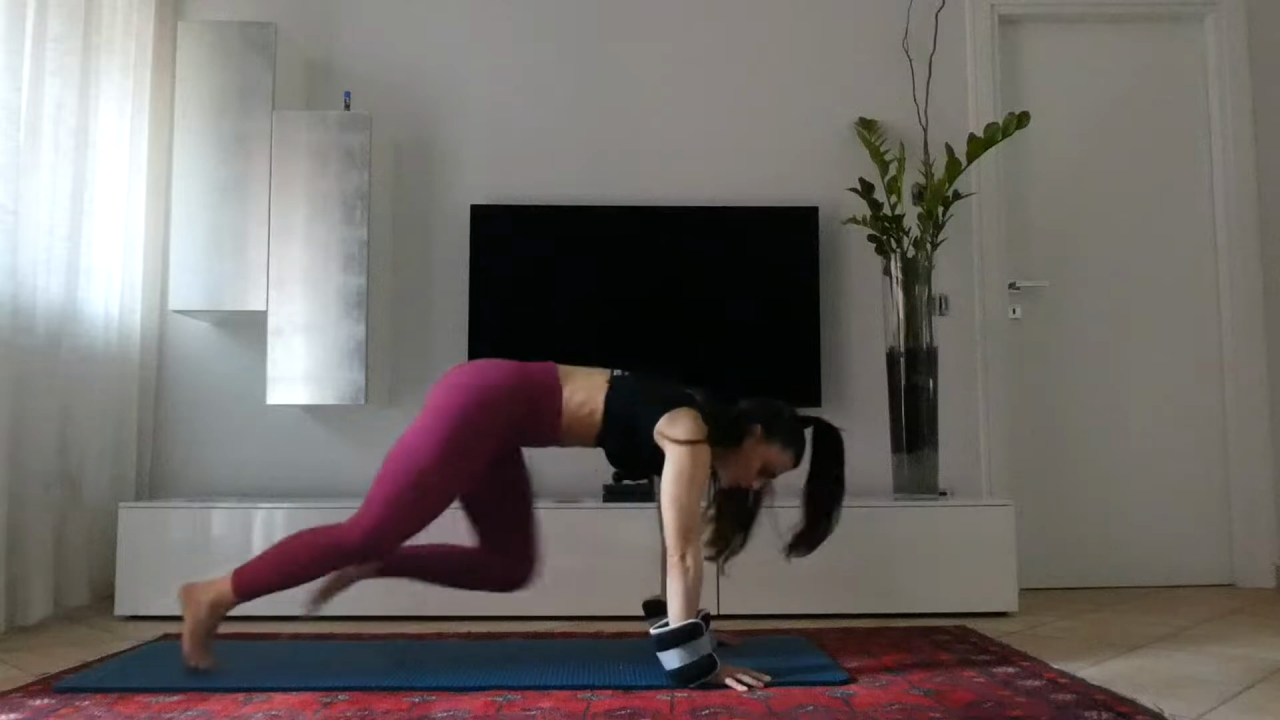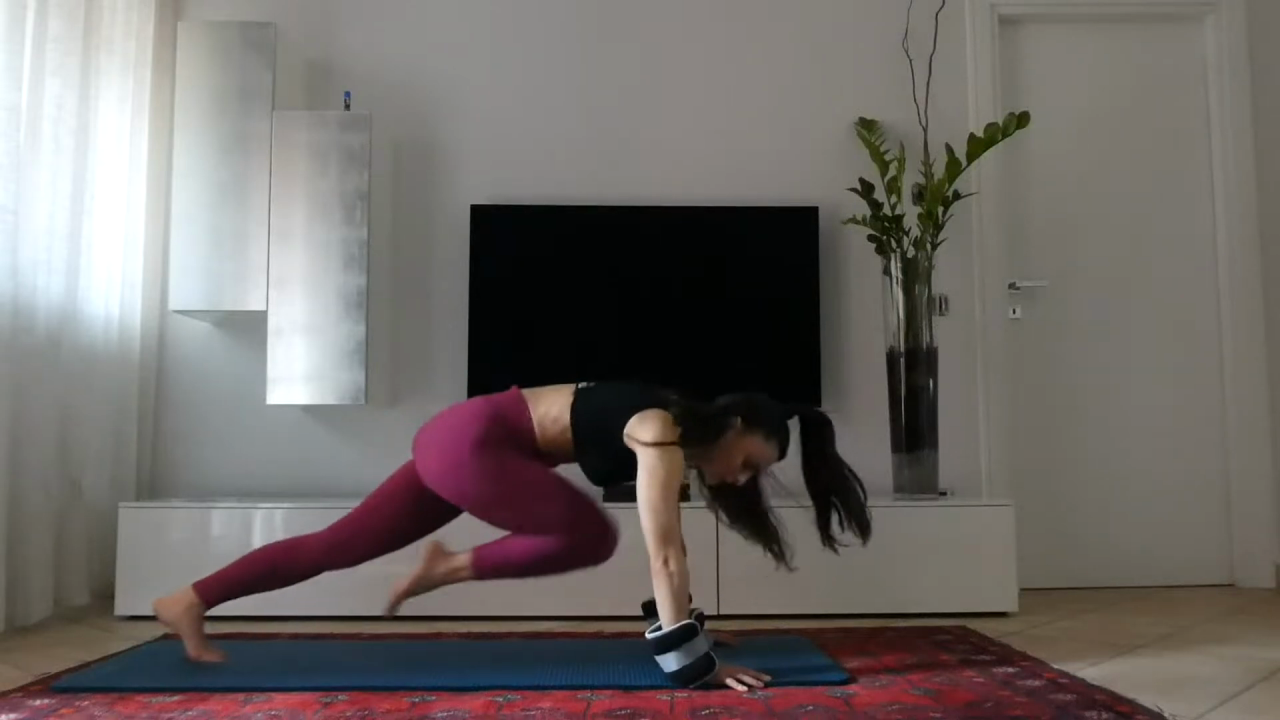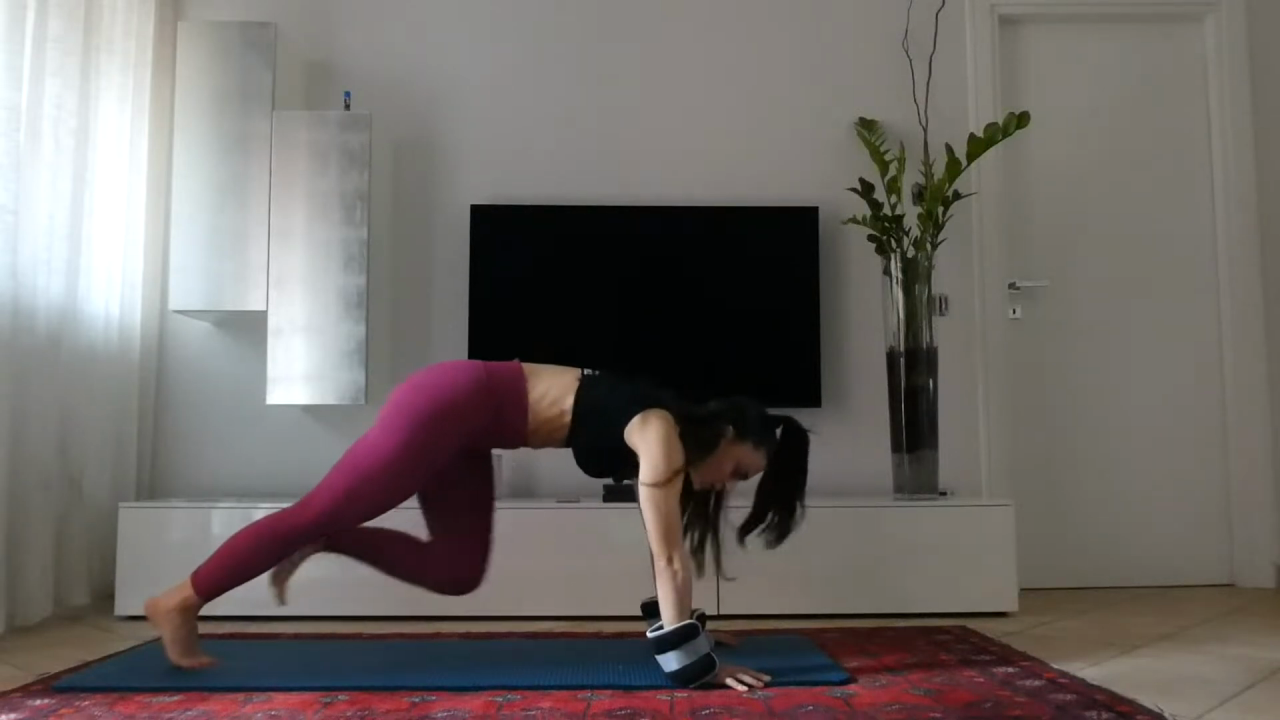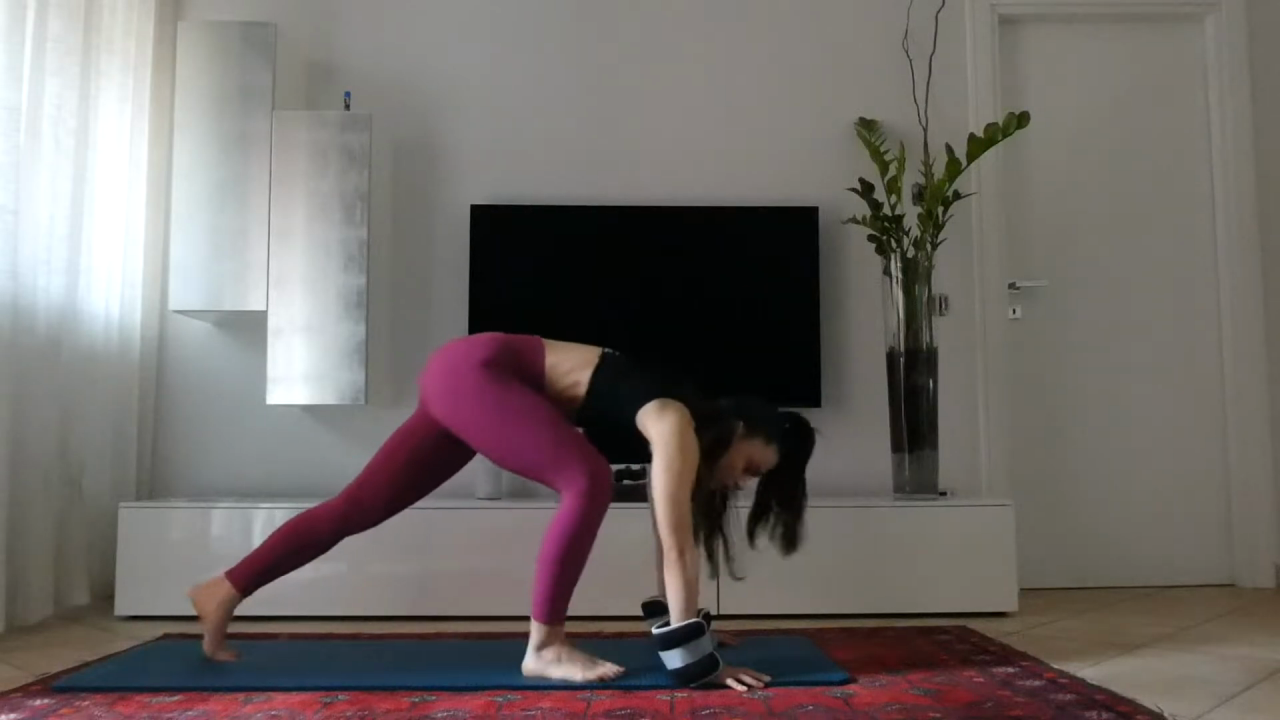
dt=0.7s
person 1, frame 1
left shoulder: (694, 437)
right shoulder: (693, 434)
left elbow: (681, 552)
right elbow: (681, 554)
left wrist: (688, 640)
right wrist: (692, 659)
left hip: (491, 408)
right hip: (484, 402)
left knee: (512, 570)
right knee: (371, 532)
left ankle: (362, 564)
right ankle: (214, 596)
person 1, frame 2
left shoulder: (682, 435)
right shoulder: (663, 433)
left elbow: (666, 556)
right elbow: (664, 555)
left wrist: (686, 637)
right wrist: (690, 660)
left hip: (469, 440)
right hip: (467, 440)
left knee: (341, 542)
right knee: (592, 538)
left ankle: (189, 602)
right ankle: (453, 563)
person 1, frame 3
left shoulder: (669, 438)
right shoulder: (662, 433)
left elbow: (669, 553)
right elbow: (667, 557)
left wrist: (688, 640)
right wrist: (691, 660)
left hip: (466, 416)
right hip: (454, 404)
left knee: (458, 573)
right knee: (320, 512)
left ankle: (320, 545)
right ankle: (178, 604)
person 1, frame 4
left shoulder: (676, 435)
right shoulder: (678, 429)
left elbow: (676, 544)
right elbow: (675, 551)
left wrist: (687, 642)
right wrist: (697, 661)
left hip: (471, 375)
right hip: (473, 368)
left knee: (354, 509)
right knee: (588, 483)
left ankle: (223, 592)
right ankle: (543, 648)
